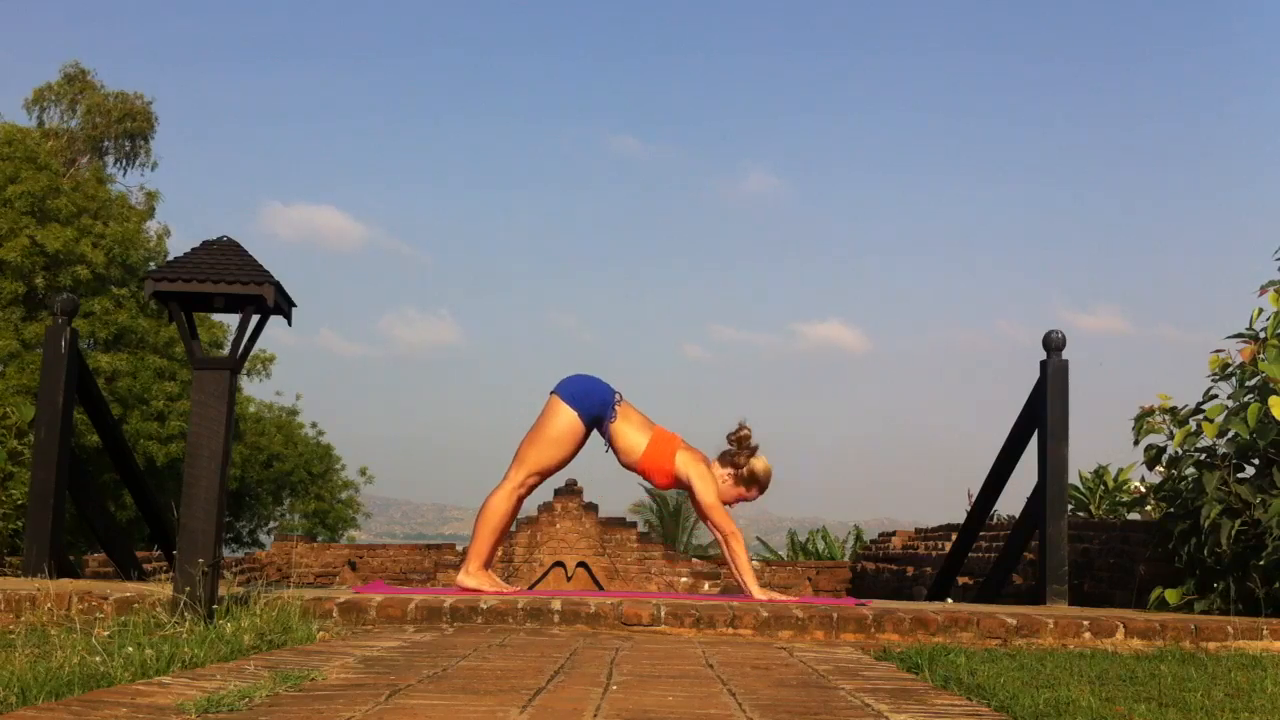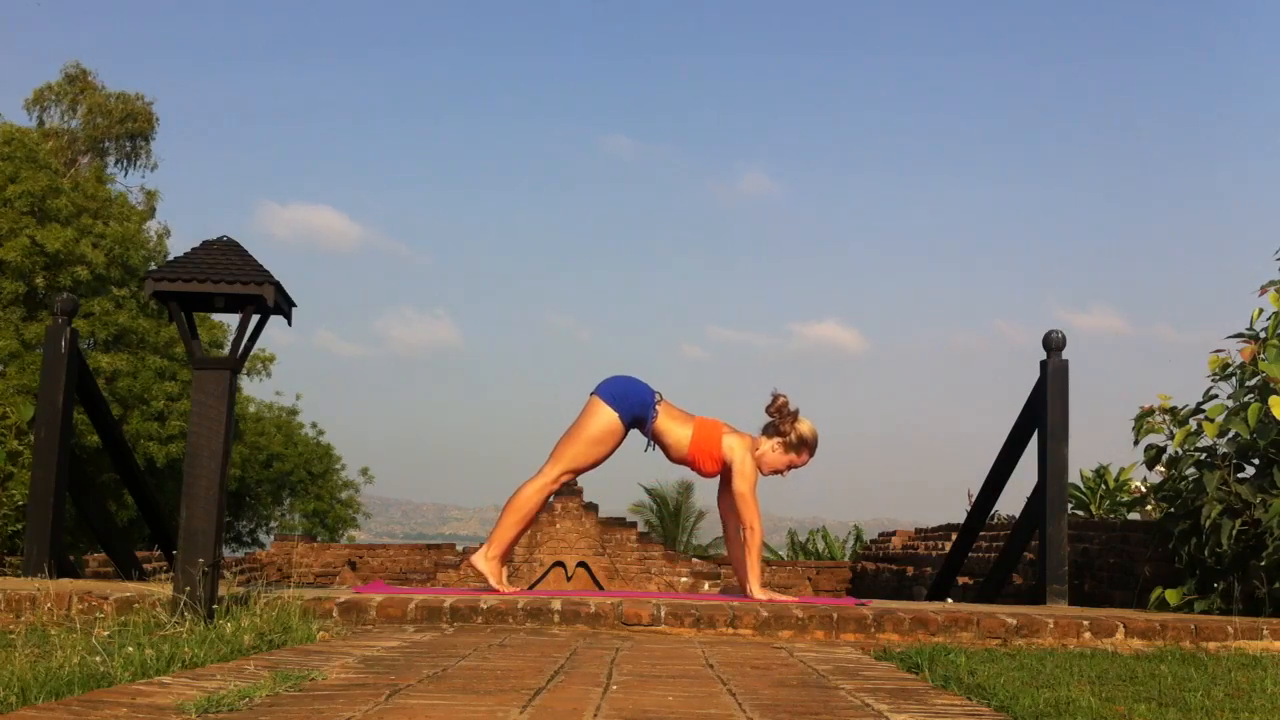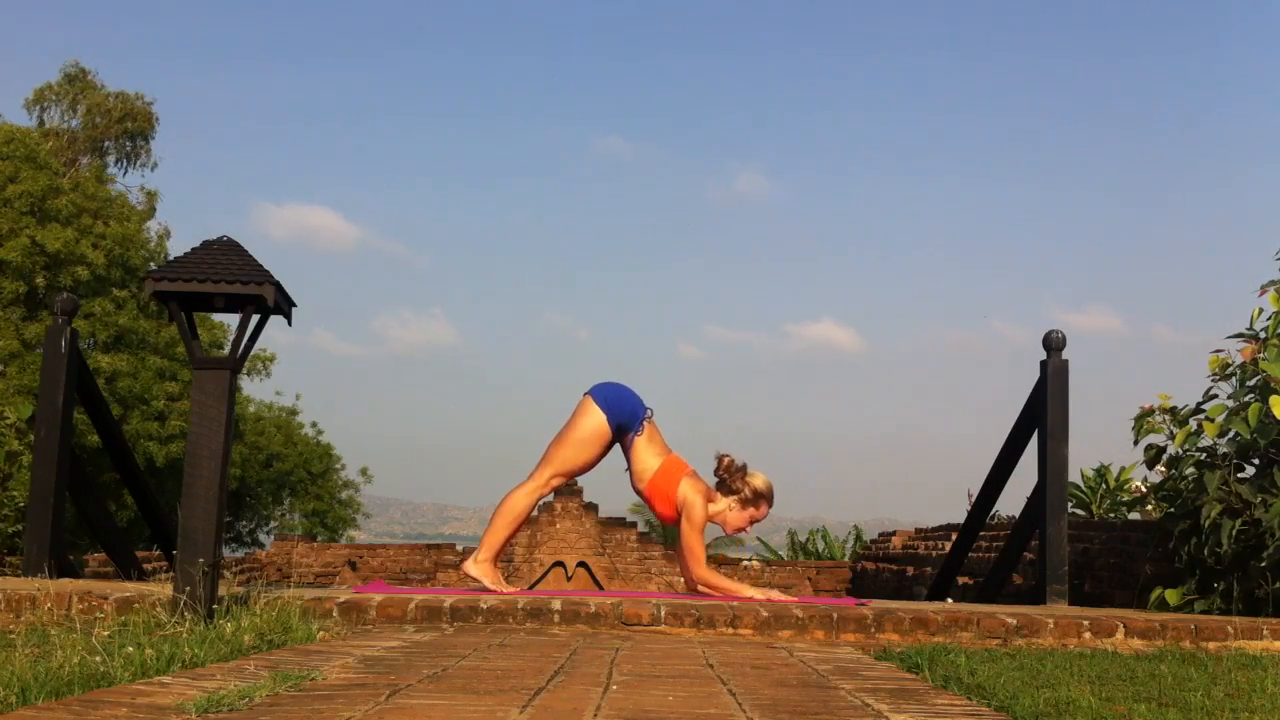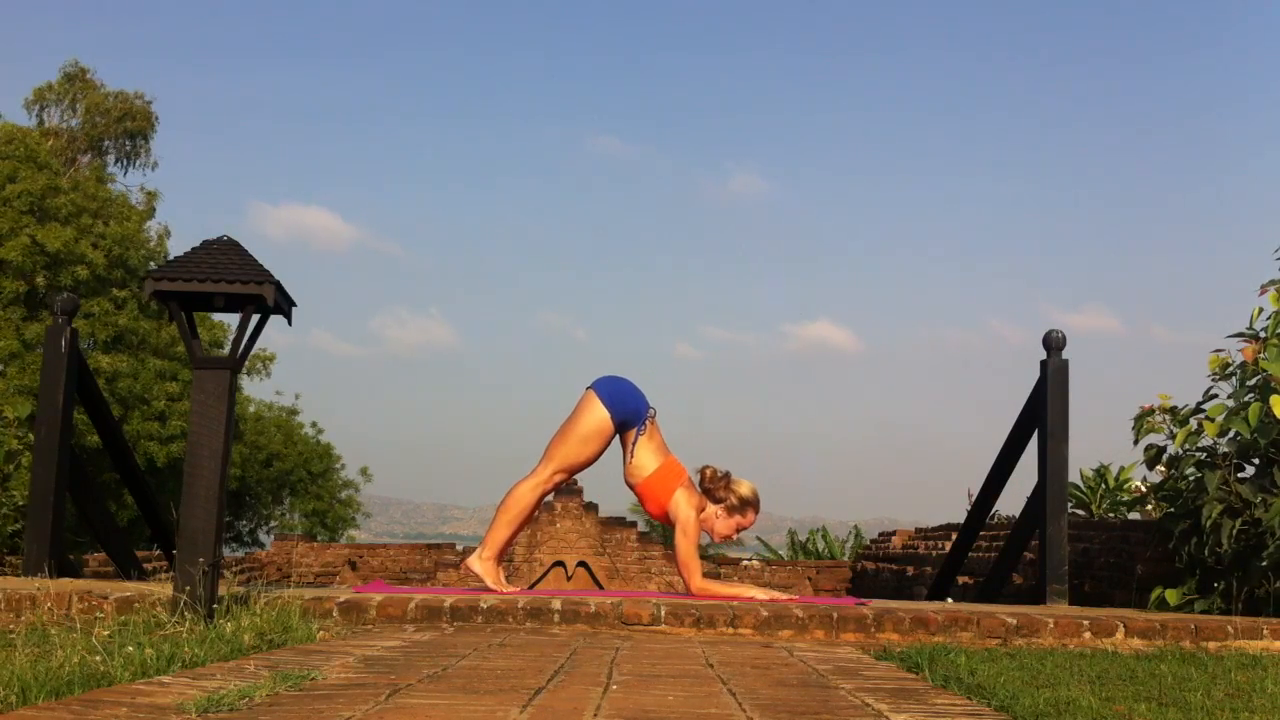
dt=1s
person 1, frame 1
left shoulder: (697, 475)
right shoulder: (695, 470)
left elbow: (722, 534)
right elbow: (730, 532)
left wrist: (750, 588)
right wrist: (756, 590)
left hip: (592, 405)
right hip: (585, 398)
left knee: (525, 483)
right knee: (518, 480)
left ankle: (482, 567)
right ankle: (472, 569)
person 1, frame 2
left shoulder: (733, 463)
right shoulder: (741, 451)
left elbow: (733, 530)
right elbow: (751, 526)
left wrist: (749, 585)
right wrist: (757, 589)
left hip: (633, 406)
right hip: (627, 400)
left knee: (556, 478)
right knee: (552, 476)
left ankle: (498, 559)
right ankle: (490, 555)
person 1, frame 3
left shoulder: (696, 504)
right shoulder: (695, 500)
left elbow: (694, 580)
right elbow: (699, 573)
left wrist: (748, 593)
right wrist: (751, 591)
left hip: (621, 415)
right hip: (614, 406)
left knee: (547, 483)
right knee: (543, 480)
left ankle: (488, 562)
right ankle: (481, 560)
person 1, frame 4
left shoulder: (691, 506)
right shoulder: (687, 508)
left elbow: (694, 581)
right elbow: (696, 585)
left wrist: (747, 590)
right wrist: (751, 590)
left hip: (622, 406)
right hip: (616, 401)
left knee: (552, 479)
right knee: (546, 476)
left ankle: (493, 559)
right ankle: (486, 556)
